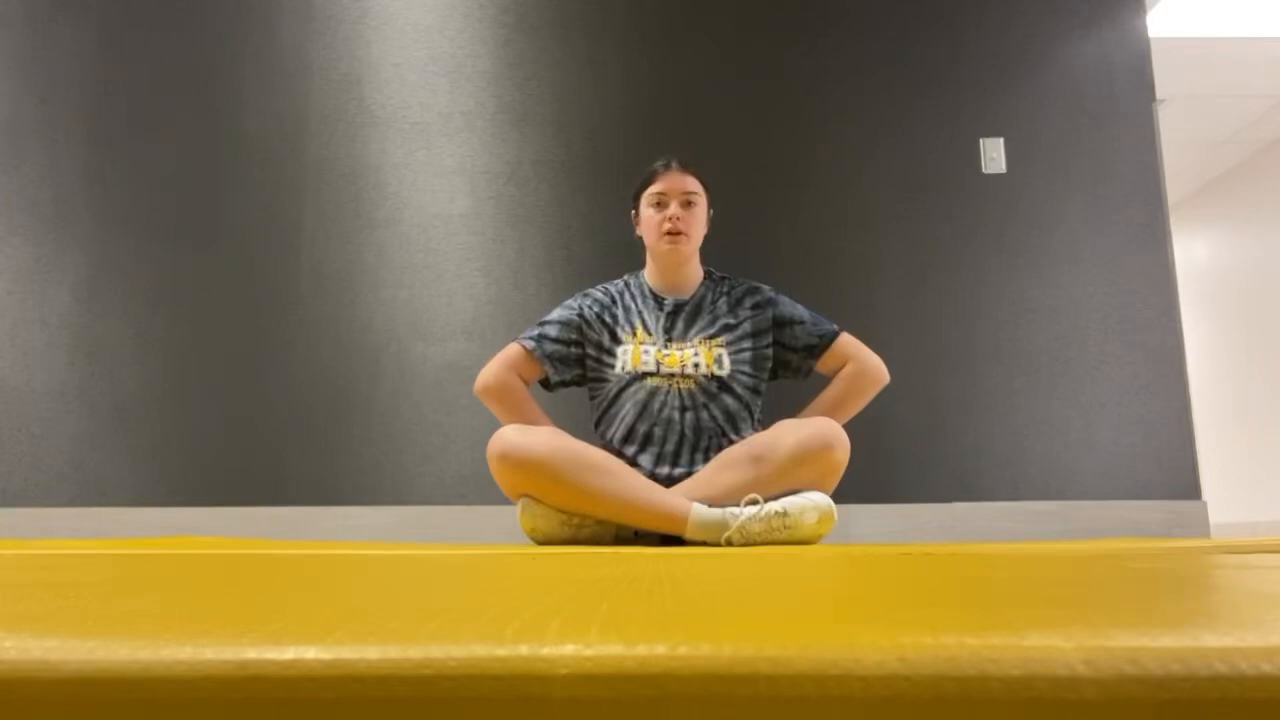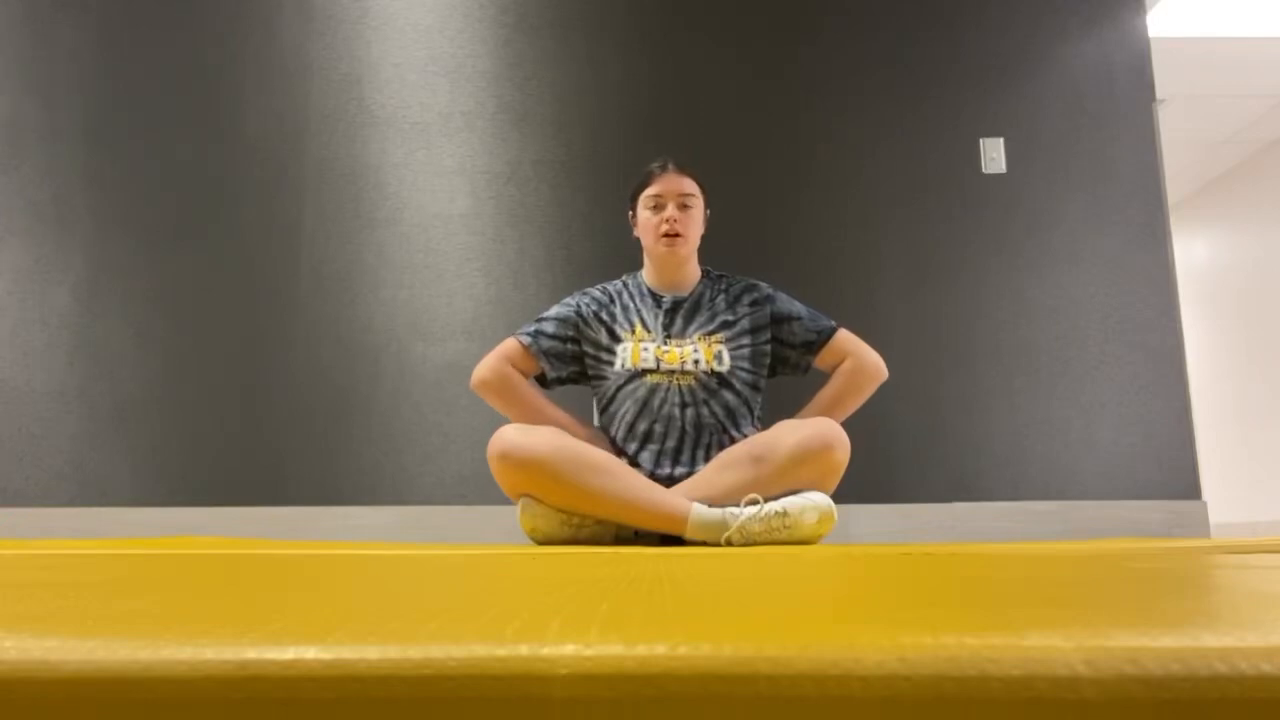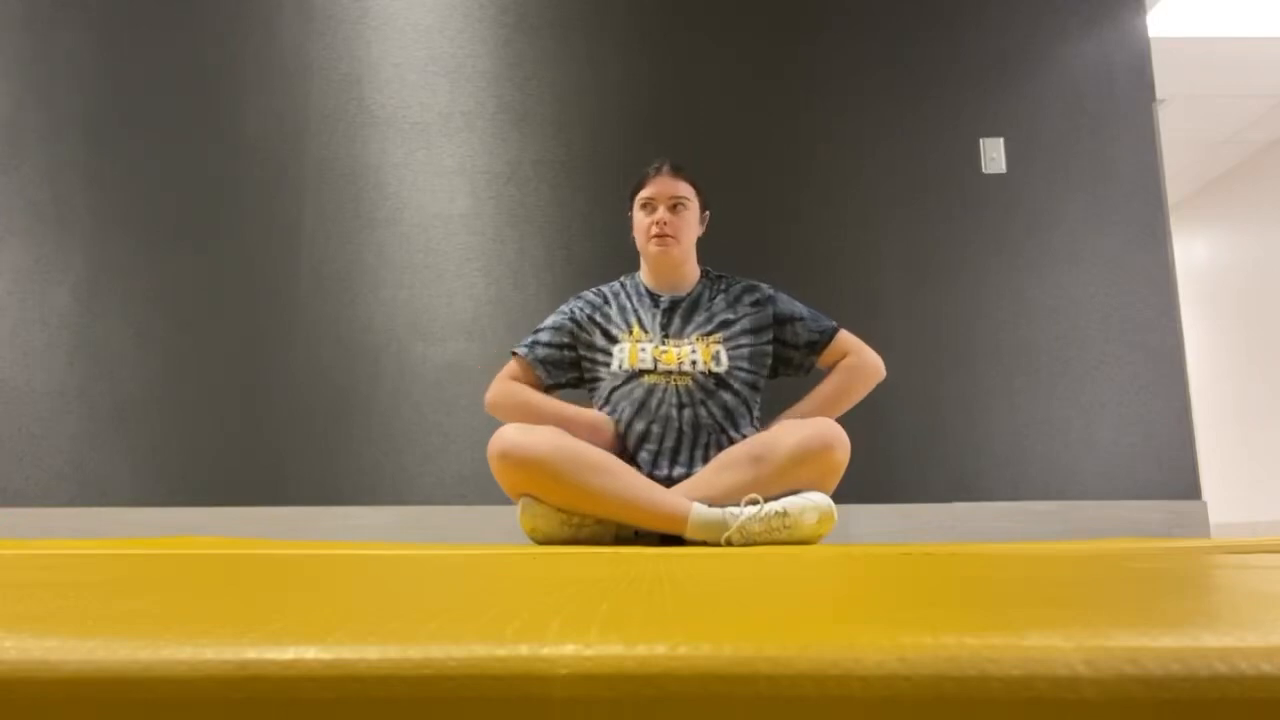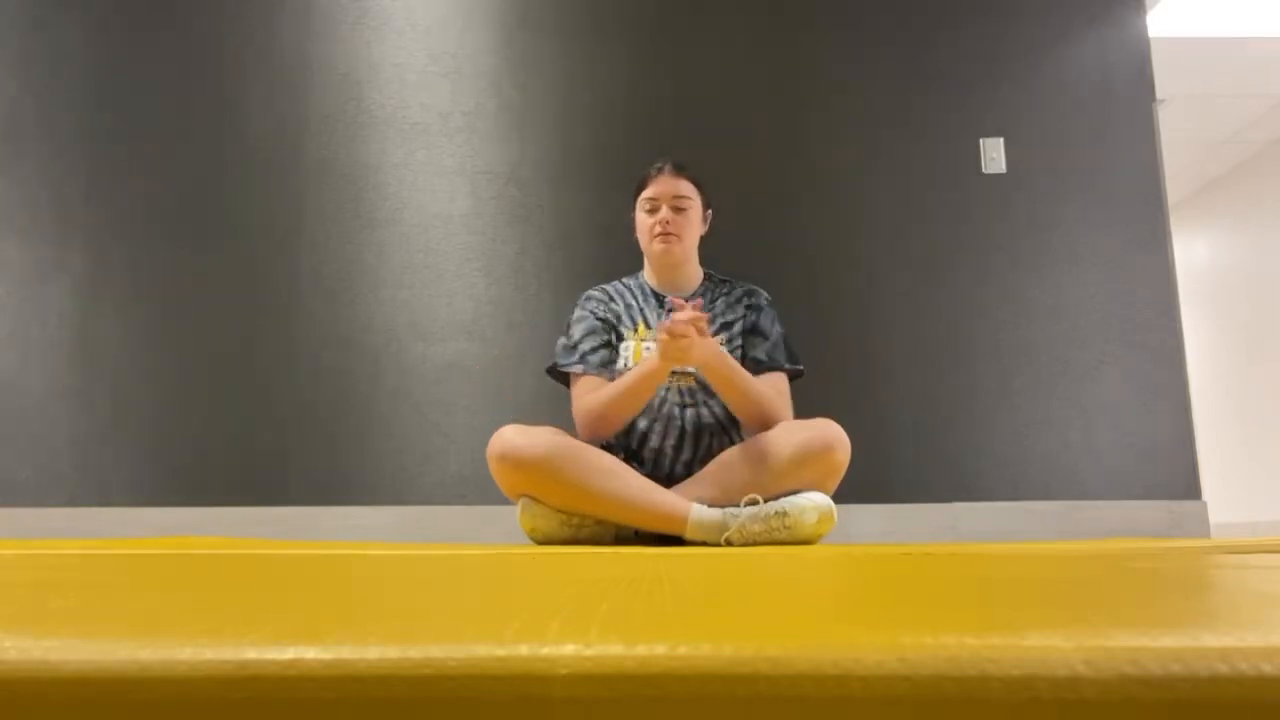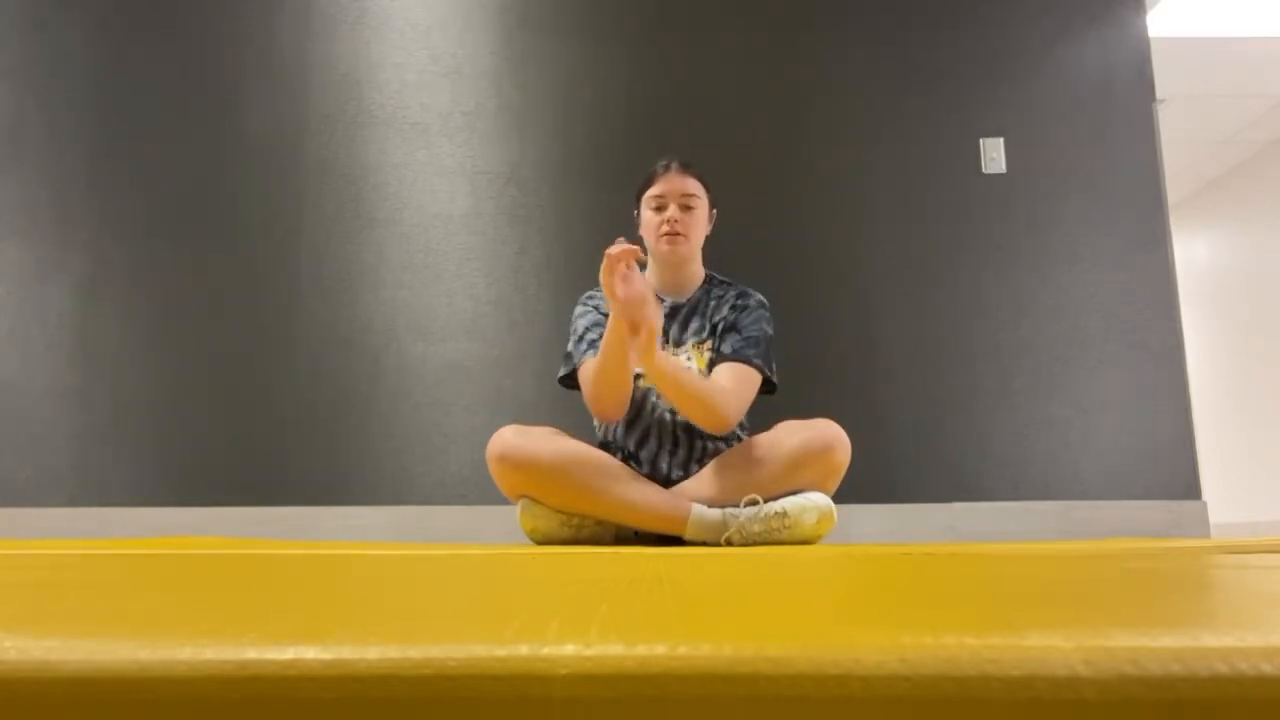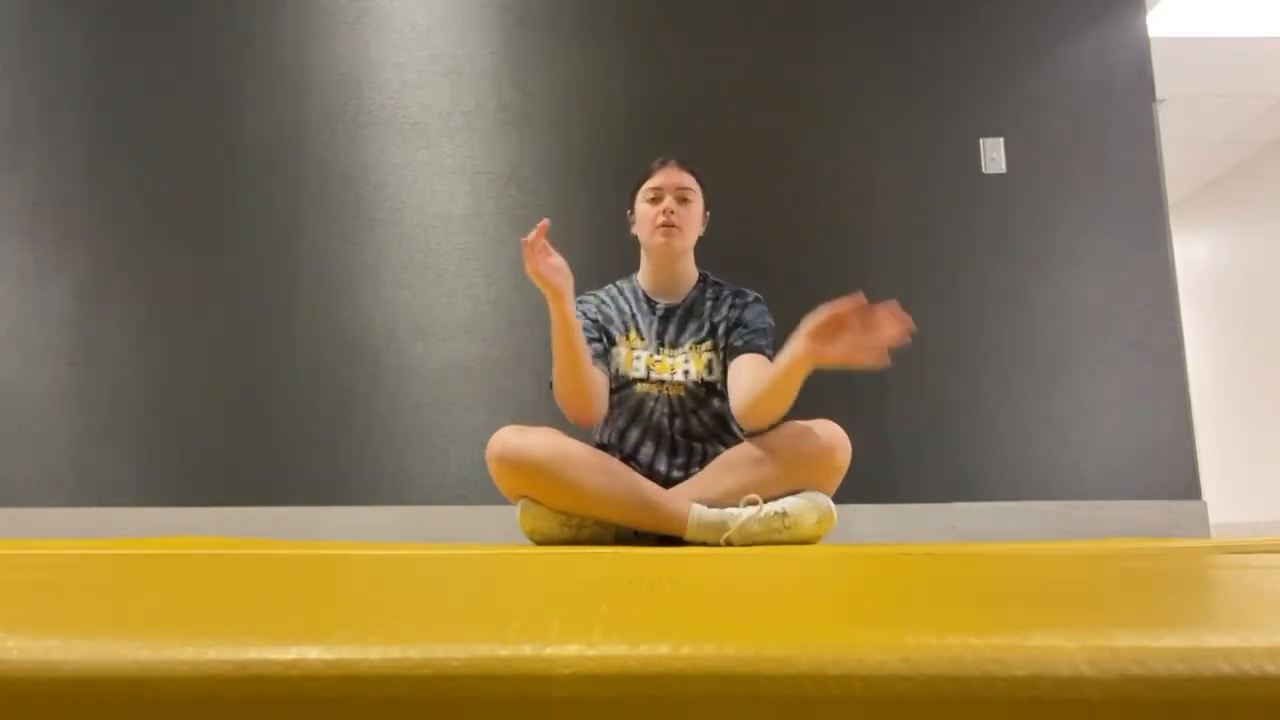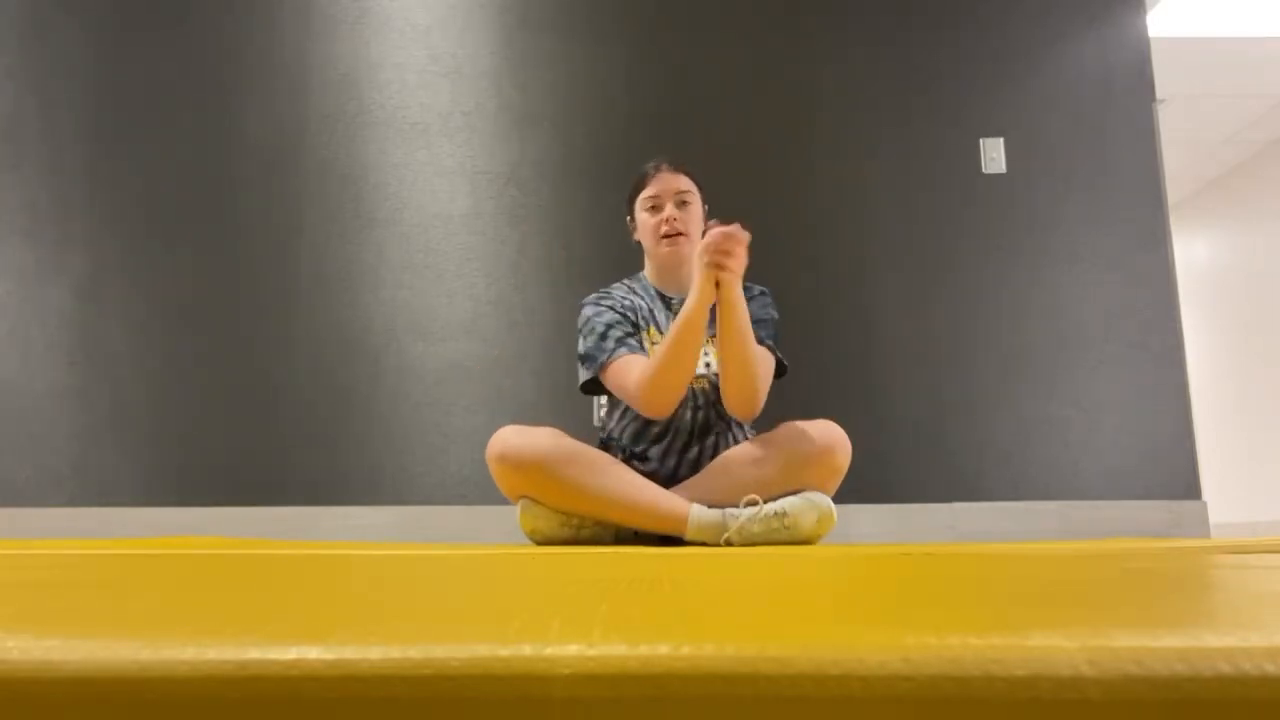
dt=0.5s
person 1, frame 1
left shoulder: (756, 307)
right shoulder: (596, 310)
left elbow: (867, 369)
right elbow: (495, 380)
left wrist: (786, 449)
right wrist: (565, 463)
left hip: (731, 492)
right hip: (620, 495)
left knee: (827, 440)
right knee: (508, 447)
left ankle: (608, 521)
right ankle: (715, 523)
person 1, frame 2
left shoulder: (754, 304)
right shoulder: (595, 309)
left elbow: (865, 365)
right elbow: (491, 372)
left wrist: (782, 447)
right wrist: (581, 441)
left hip: (734, 489)
right hip: (618, 492)
left knee: (827, 442)
right knee: (510, 446)
left ankle: (610, 520)
right ankle: (723, 524)
person 1, frame 3
left shoulder: (754, 305)
right shoulder: (592, 310)
left elbow: (865, 365)
right elbow: (502, 395)
left wrist: (781, 430)
right wrist: (588, 423)
left hip: (731, 487)
right hip: (620, 492)
left knee: (826, 442)
right knee: (510, 445)
left ankle: (592, 516)
right ankle: (723, 523)
person 1, frame 4
left shoulder: (748, 306)
right shoulder: (600, 305)
left elbow: (776, 423)
right elbow: (590, 424)
left wrist: (706, 354)
right wrist: (661, 359)
left hip: (726, 484)
right hip: (620, 487)
left knee: (827, 440)
right knee: (509, 446)
left ankle: (607, 519)
right ankle: (722, 522)
person 1, frame 5
left shoulder: (744, 308)
right shoulder: (597, 305)
left elbow: (723, 413)
right elbow: (605, 408)
left wrist: (652, 357)
right wrist: (622, 313)
left hip: (719, 482)
right hip: (621, 488)
left knee: (827, 441)
right knee: (508, 446)
left ankle: (607, 520)
right ankle: (728, 522)
person 1, frame 6
left shoulder: (739, 308)
right shoulder: (597, 309)
left elbow: (752, 409)
right elbow: (584, 411)
left wrist: (801, 355)
right wrist: (560, 302)
right hip: (621, 487)
left knee: (827, 442)
right knee: (510, 447)
left ankle: (601, 521)
right ankle: (720, 525)
person 1, frame 7
left shoulder: (751, 302)
right shoulder: (606, 309)
left elbow: (745, 406)
right elbow: (652, 400)
left wrist: (730, 291)
right wrist: (701, 294)
right hip: (628, 483)
left knee: (827, 443)
right knee: (509, 447)
left ankle: (612, 521)
right ankle: (721, 524)
